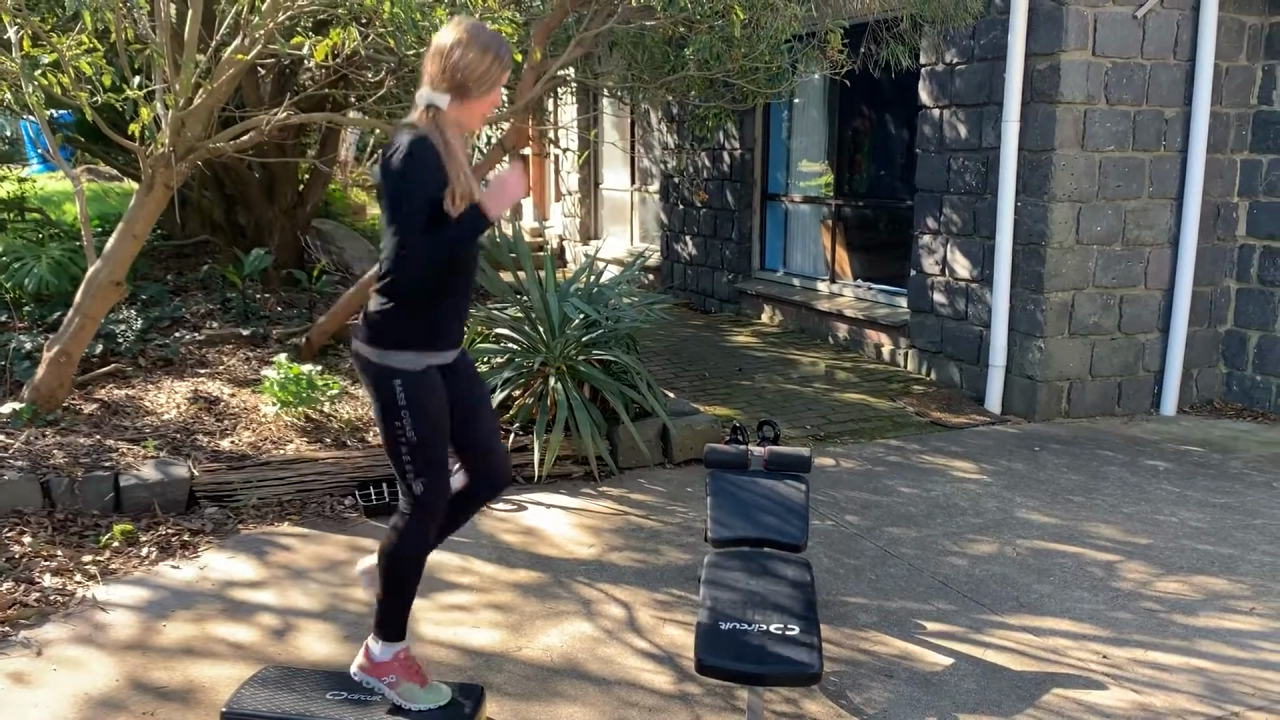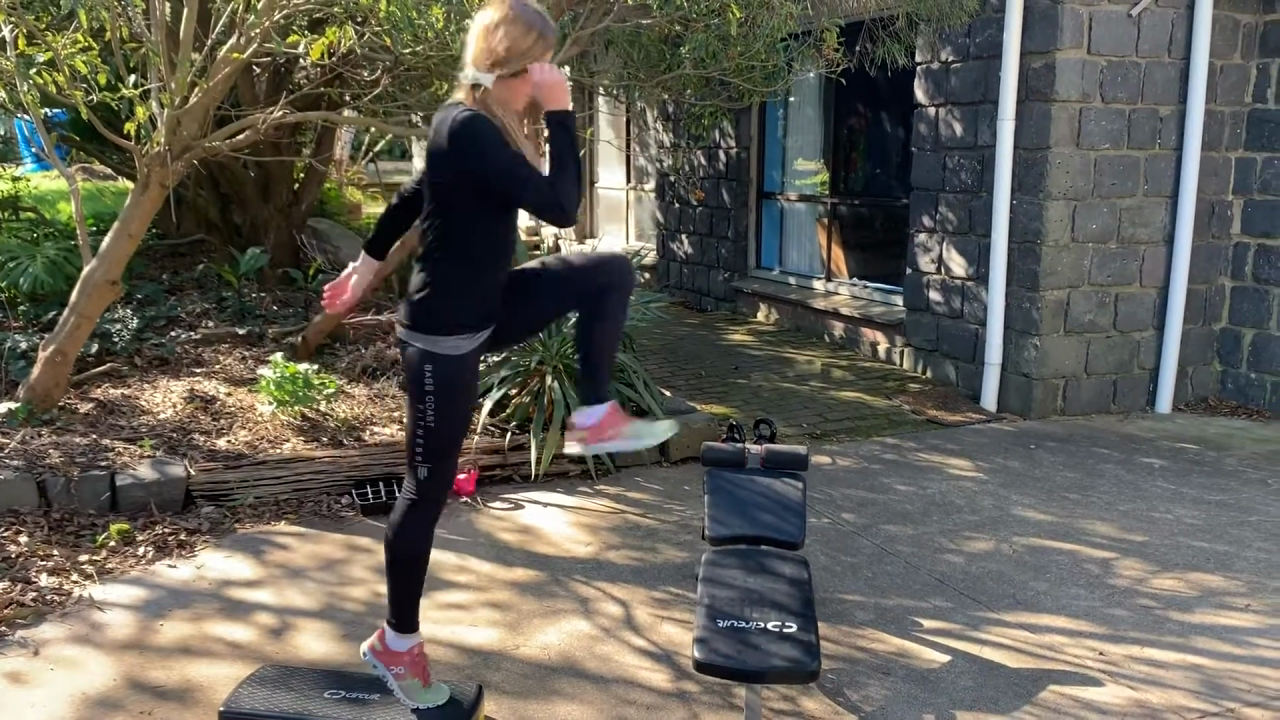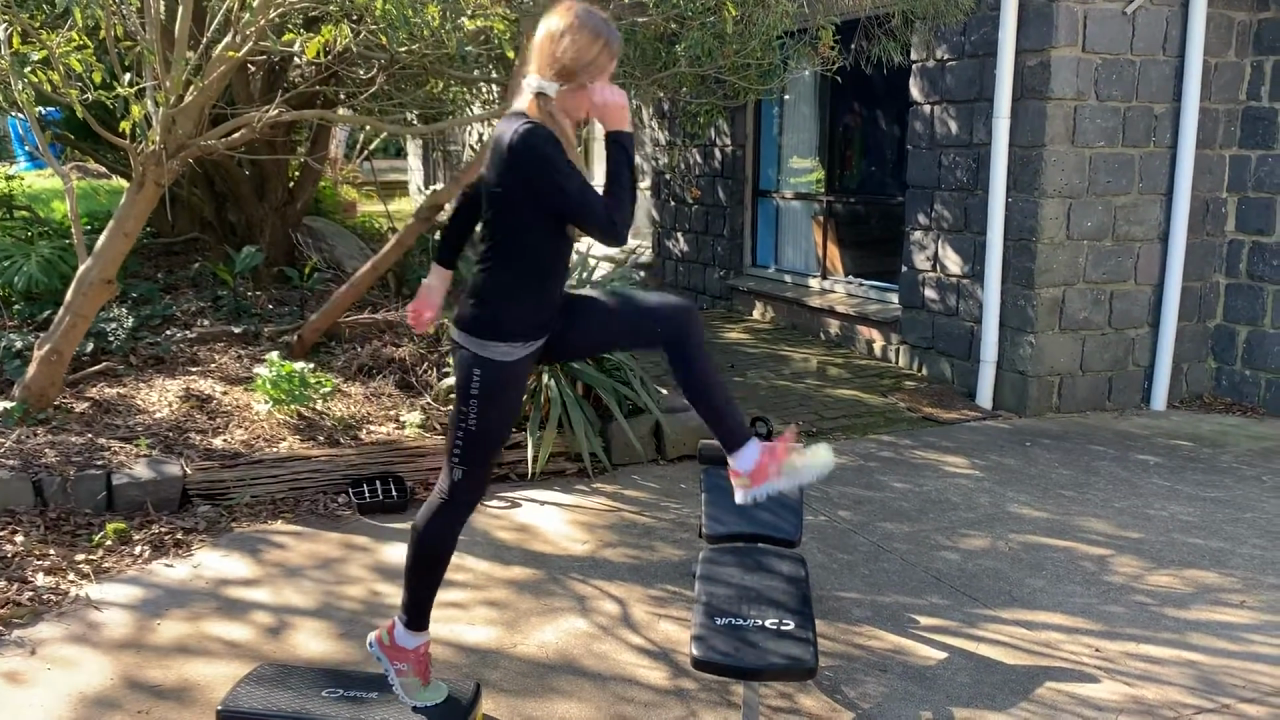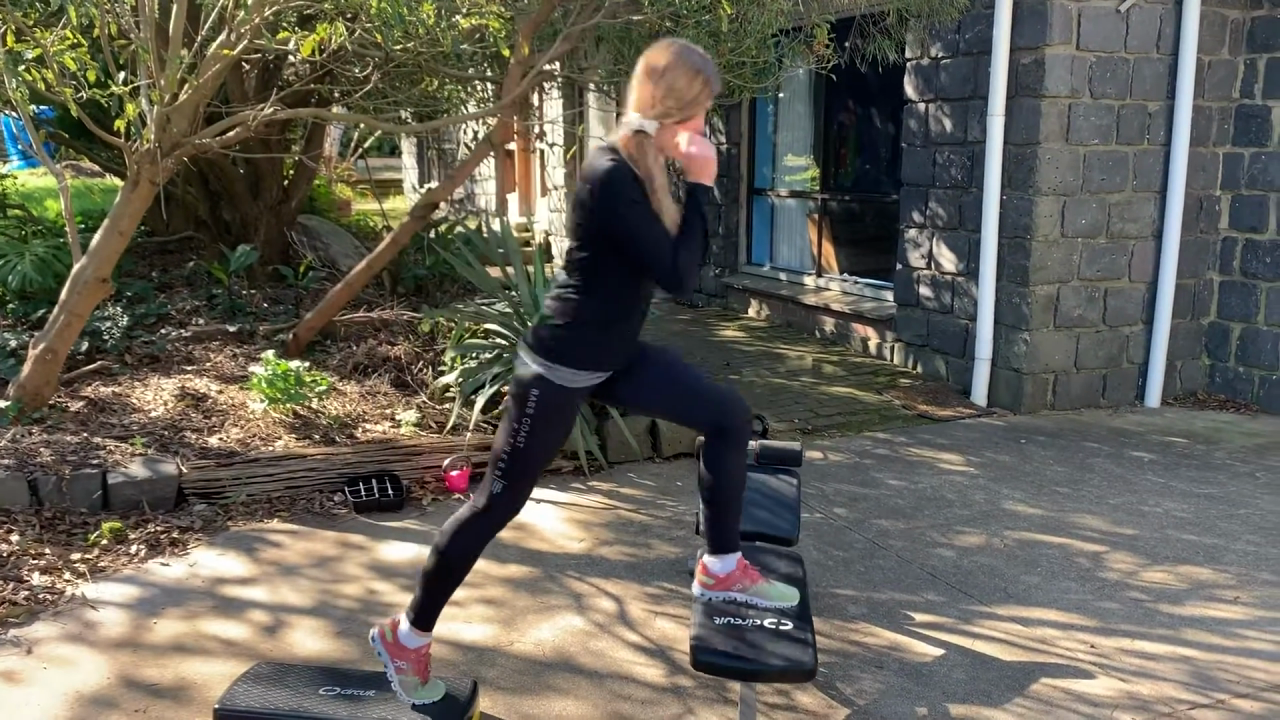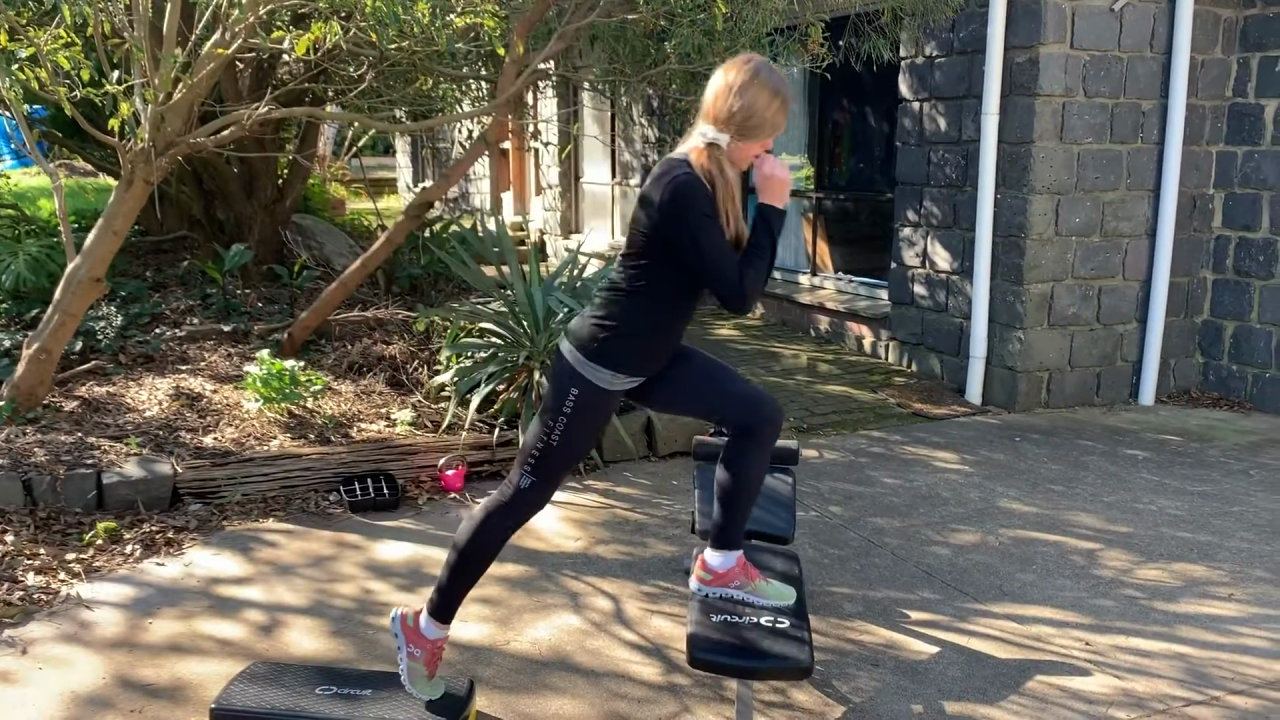
dt=0.2s
person 1, frame 1
left shoulder: (443, 145)
right shoulder: (412, 154)
right elbow: (408, 264)
right wrist: (486, 208)
left hip: (441, 347)
right hip: (402, 356)
left knee: (486, 477)
right knee: (425, 500)
right ankle: (383, 654)
person 1, frame 2
left shoulder: (474, 120)
right shoulder: (471, 134)
left elbow: (413, 196)
right elbow: (560, 208)
left wrist: (368, 261)
right wrist: (560, 114)
left hip: (487, 305)
right hip: (441, 335)
left knee: (610, 273)
right knee: (431, 488)
left ankle: (595, 418)
right ankle: (398, 643)
person 1, frame 3
left shoulder: (530, 127)
right shoulder: (529, 142)
left elbow: (473, 198)
right elbow: (613, 226)
left wrist: (440, 272)
right wrist: (615, 131)
left hip: (544, 312)
right hip: (498, 338)
left knee: (677, 319)
right knee: (464, 485)
left ankle: (747, 460)
right ankle: (401, 639)
person 1, frame 4
left shoulder: (639, 162)
right shoulder: (611, 177)
right elbow: (679, 276)
right wrist: (700, 186)
left hip: (616, 357)
right hip: (561, 368)
left knee: (729, 418)
right knee: (499, 500)
left ankle: (720, 569)
right ankle: (407, 636)
person 1, frame 5
left shoulder: (708, 172)
right shoulder: (683, 188)
left elbow: (727, 273)
right elbow: (738, 295)
right wrist: (771, 207)
left hip: (651, 356)
right hip: (597, 366)
left knee: (760, 417)
right knee: (524, 493)
left ankle: (721, 564)
right ankle: (426, 626)
